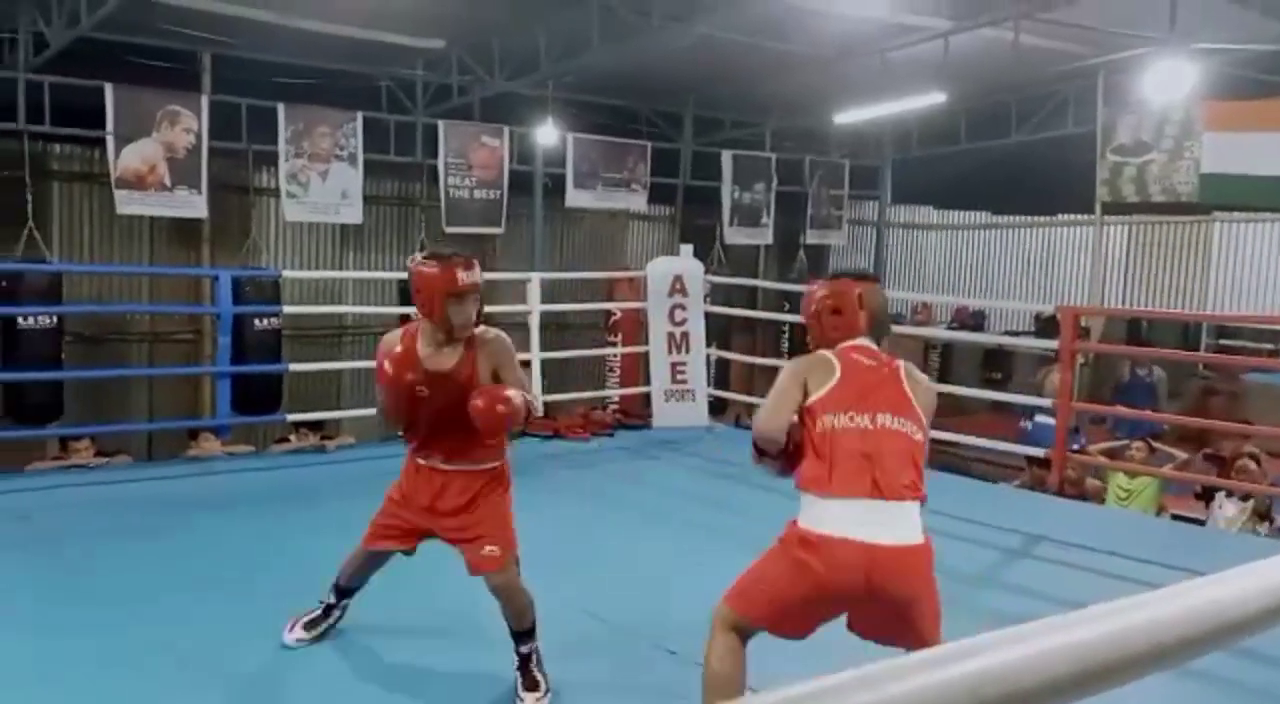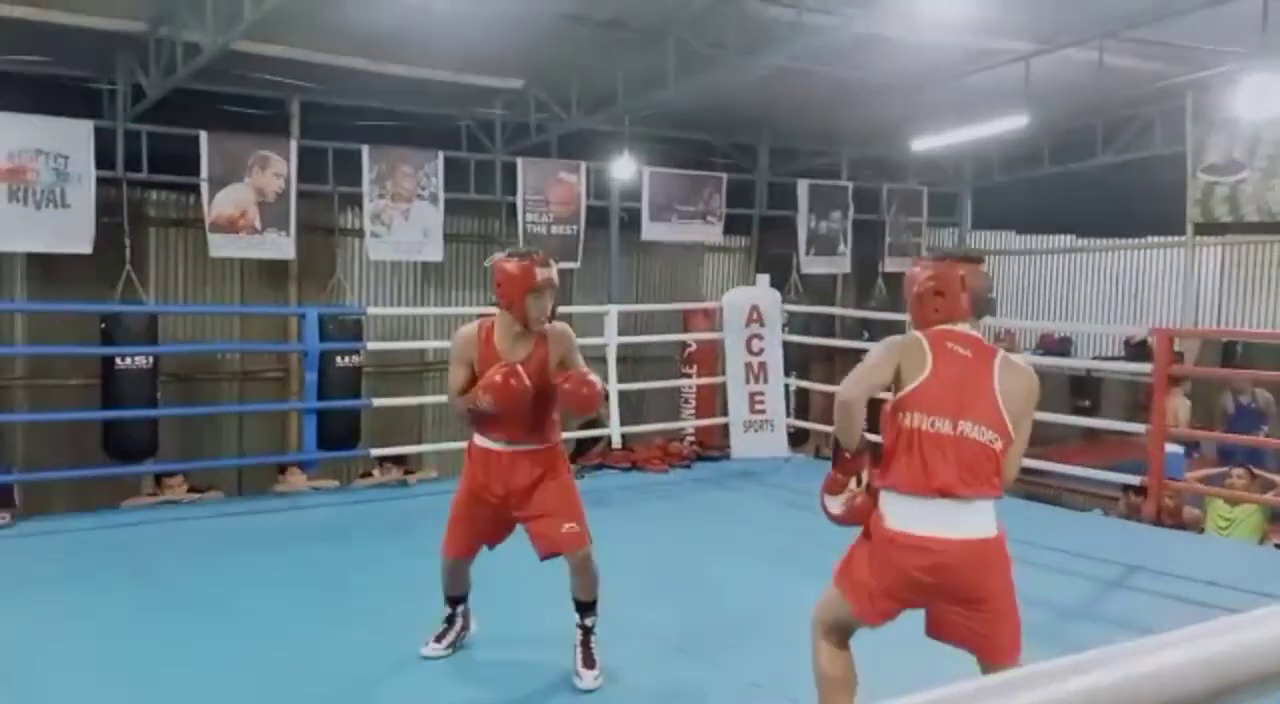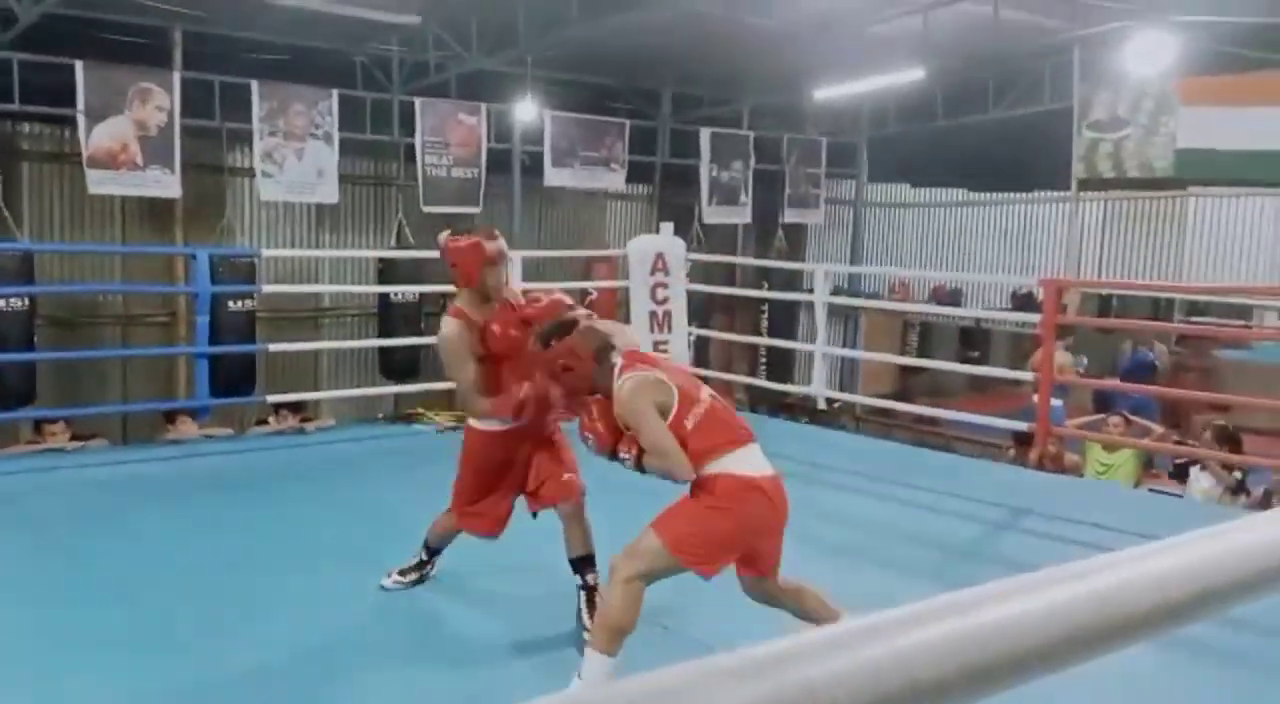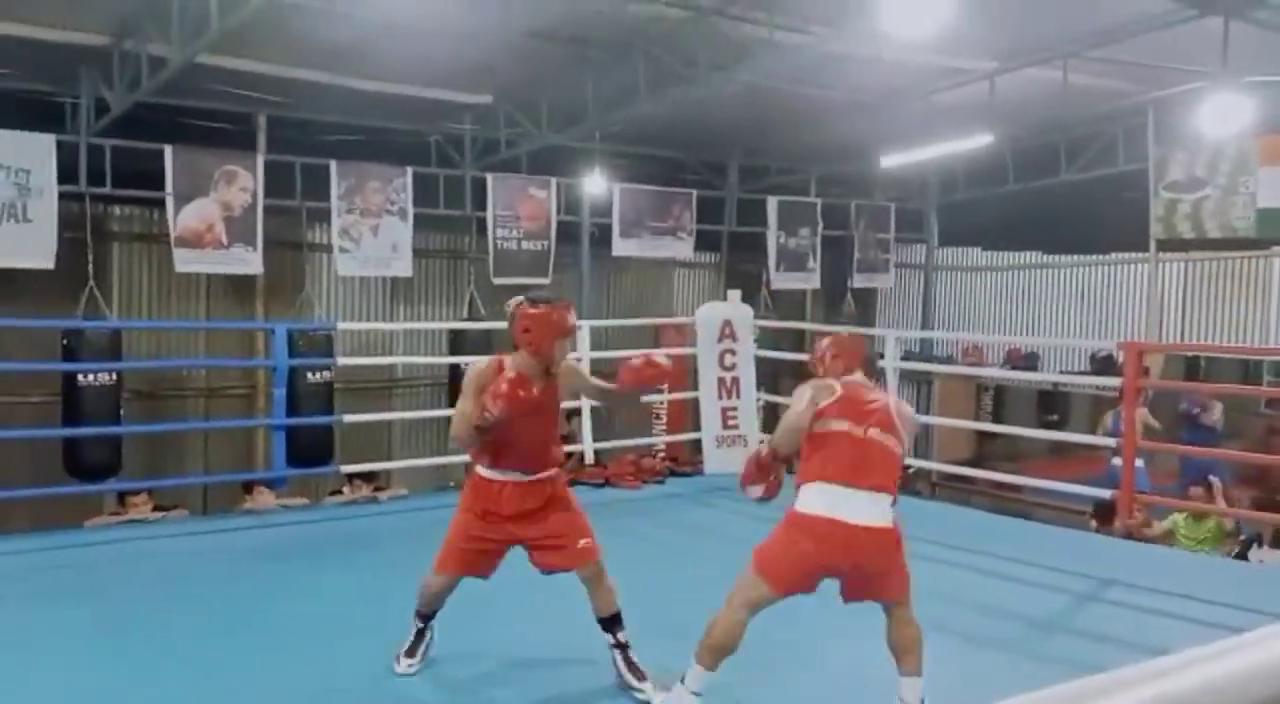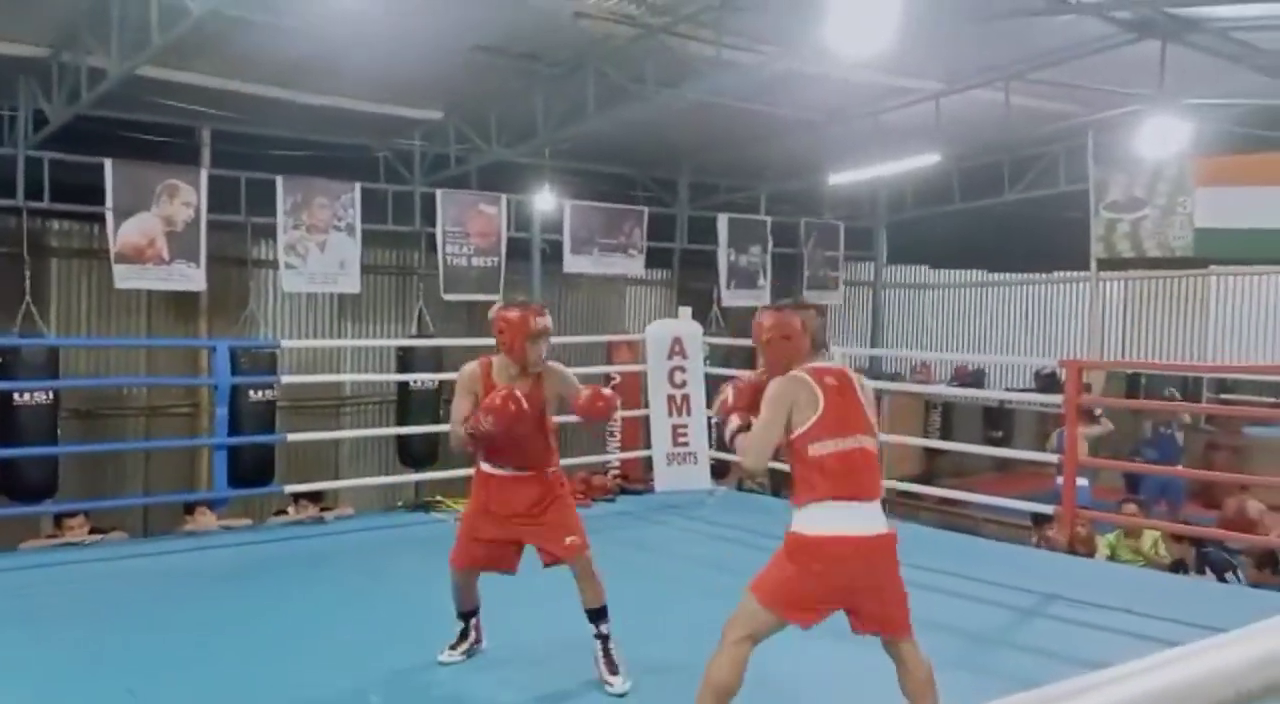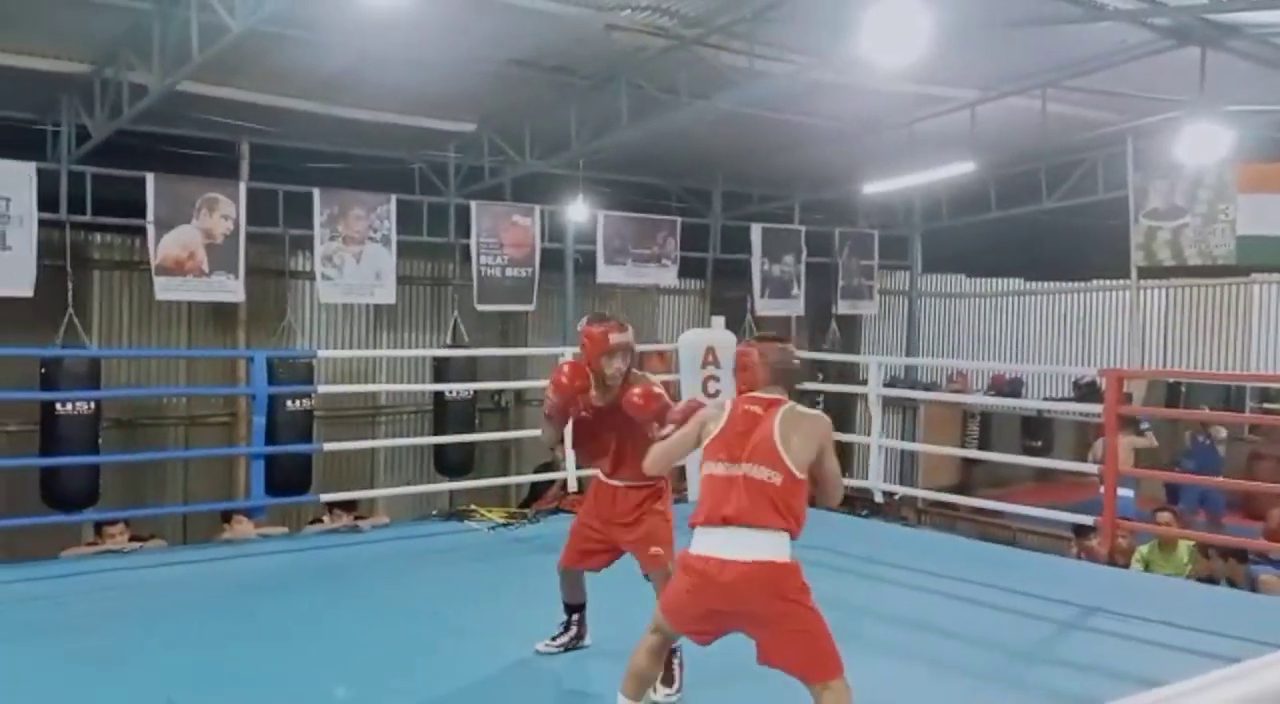
dt=0.7s
person 1, frame 1
left shoulder: (492, 343)
right shoulder: (397, 345)
left elbow: (521, 396)
right elbow: (390, 421)
left wrist: (515, 405)
right wrist: (392, 397)
left hip: (480, 479)
right hip: (423, 472)
left knee: (502, 577)
right knee: (368, 551)
left ankle: (529, 660)
right ankle: (332, 608)
person 1, frame 2
left shoulder: (558, 337)
right shoulder: (470, 338)
left elbow: (585, 386)
right elbow: (457, 405)
left wrist: (589, 391)
right wrist: (481, 400)
left hip: (542, 461)
right hip: (488, 460)
left knee: (580, 553)
right knee: (456, 552)
left ankle: (585, 638)
right ankle: (456, 620)
person 1, frame 3
left shoulder: (505, 301)
right shoulder: (455, 329)
right elbow: (473, 402)
left wrist: (535, 315)
right wrist: (517, 402)
left hip: (539, 424)
right hip: (492, 436)
left knee: (572, 505)
right knee: (462, 515)
left ankle: (589, 595)
right ankle: (425, 560)
person 1, frame 4
left shoulder: (565, 373)
right shoulder: (483, 374)
left elbow: (609, 395)
right elbow: (460, 440)
left wrist: (630, 384)
right wrist: (484, 417)
left hip: (545, 489)
right hip: (492, 491)
left knee: (592, 568)
right knee: (444, 576)
left ankle: (623, 654)
right ankle: (421, 634)
person 1, frame 5
left shoulder: (553, 375)
right shoulder: (473, 375)
left elbow: (590, 404)
right elbow: (456, 441)
left wrist: (599, 405)
right wrist: (478, 428)
left hip: (543, 485)
right hip: (491, 484)
left knee: (581, 562)
right knee: (463, 567)
left ankle: (605, 648)
right ankle: (469, 632)
person 1, frame 6
left shoulder: (642, 386)
right shoulder: (573, 385)
right elbow: (551, 443)
left wrist: (665, 414)
right wrist: (553, 409)
left hip: (645, 494)
right hip: (605, 492)
left knee: (661, 571)
right knee: (569, 566)
left ankle: (670, 657)
right ankle: (575, 628)
person 2, frame 1
left shoulder: (809, 367)
right shoulder: (919, 386)
left elbow: (768, 431)
left wrist: (782, 448)
left hip: (824, 543)
right hip: (903, 548)
left knee: (727, 624)
right knee: (924, 650)
person 2, frame 2
left shoulder: (903, 350)
right shoulder: (1020, 377)
left elbow: (849, 396)
right elbow: (1005, 474)
left wrist: (849, 457)
left hip: (899, 538)
right hip: (975, 545)
left knee: (828, 630)
person 2, frame 3
left shoulder: (629, 393)
right shoulder: (637, 361)
left elbow: (678, 468)
left wrist: (625, 452)
left hip: (733, 491)
right hip: (766, 487)
left knee: (627, 573)
right knee: (764, 585)
left ankle: (588, 689)
person 2, frame 4
left shoulder: (816, 389)
right shoulder: (901, 412)
left elbow: (794, 425)
left wrist: (768, 458)
left hip: (816, 524)
right hip: (877, 532)
left knee: (741, 602)
right knee: (899, 608)
person 2, frame 5
left shoulder: (787, 386)
right shoulder: (859, 386)
left elbow: (754, 459)
left wrist: (735, 420)
left hip: (816, 544)
right hip: (874, 538)
left knee: (738, 636)
right knee: (901, 643)
person 2, frame 6
left shoulder: (715, 414)
right shoulder: (814, 424)
left elbow: (652, 465)
right elbow: (832, 496)
left wrist: (676, 429)
left hip: (706, 566)
right hip: (771, 573)
left knee: (657, 636)
